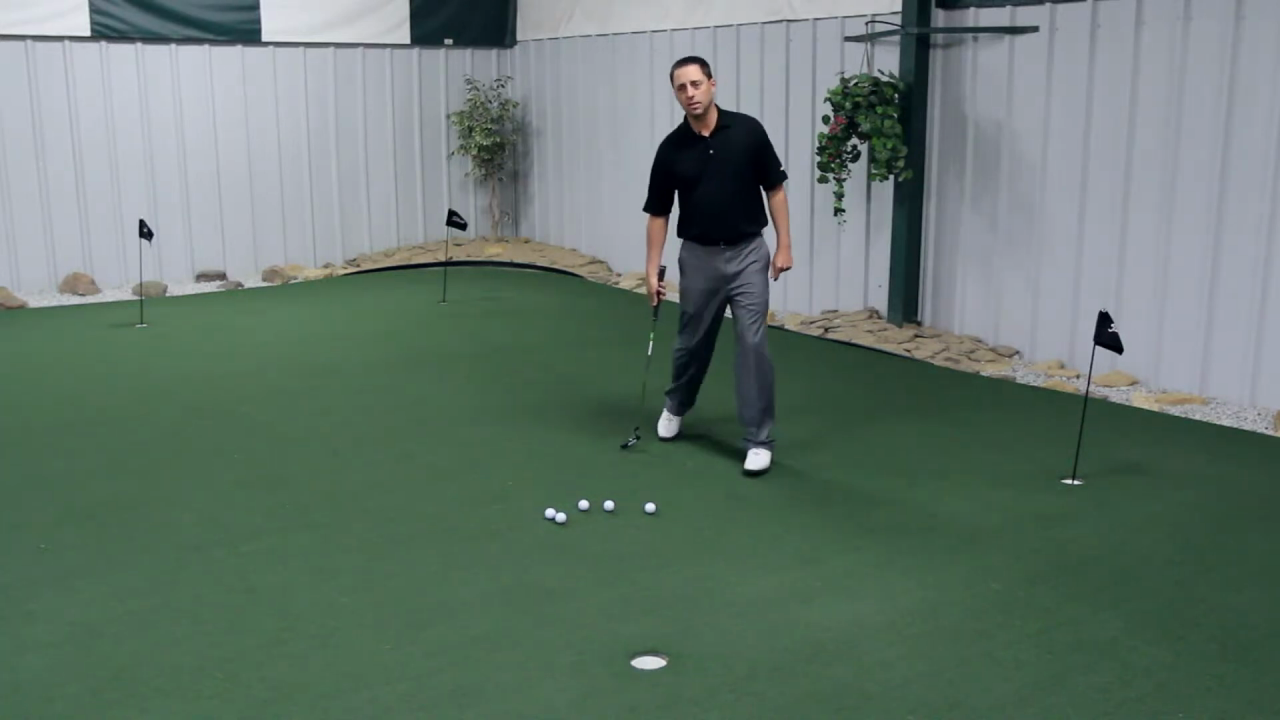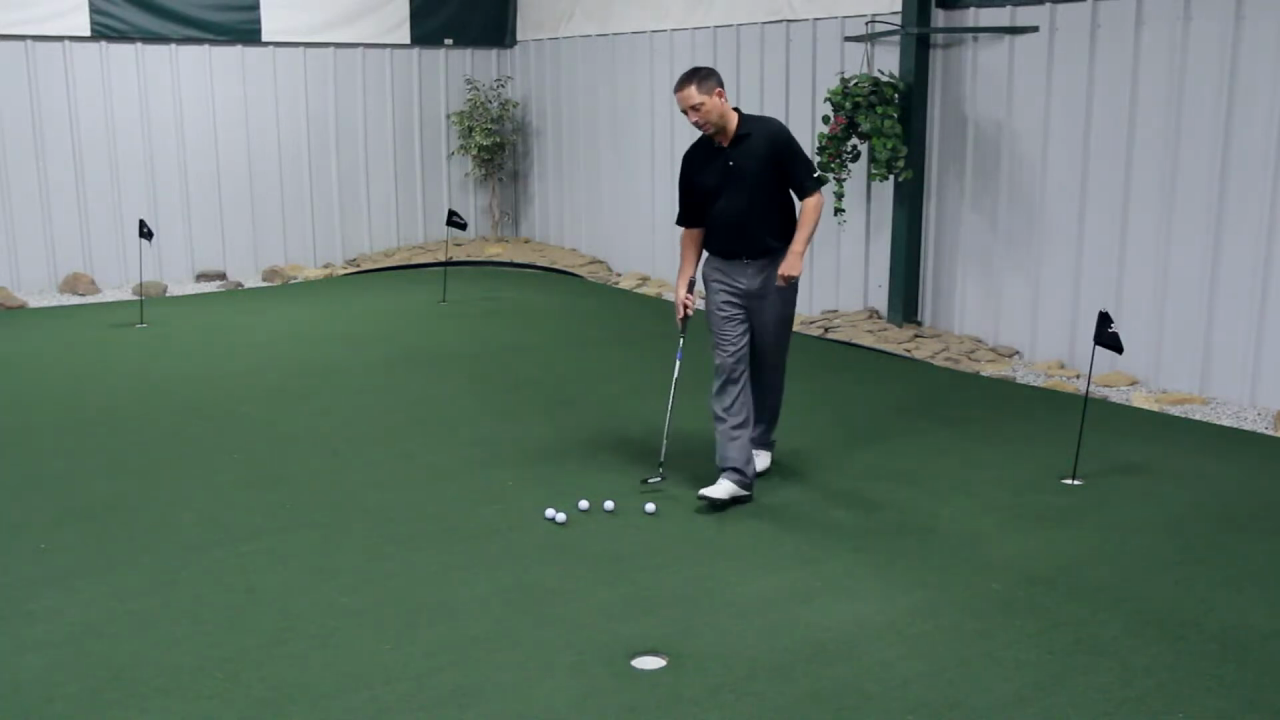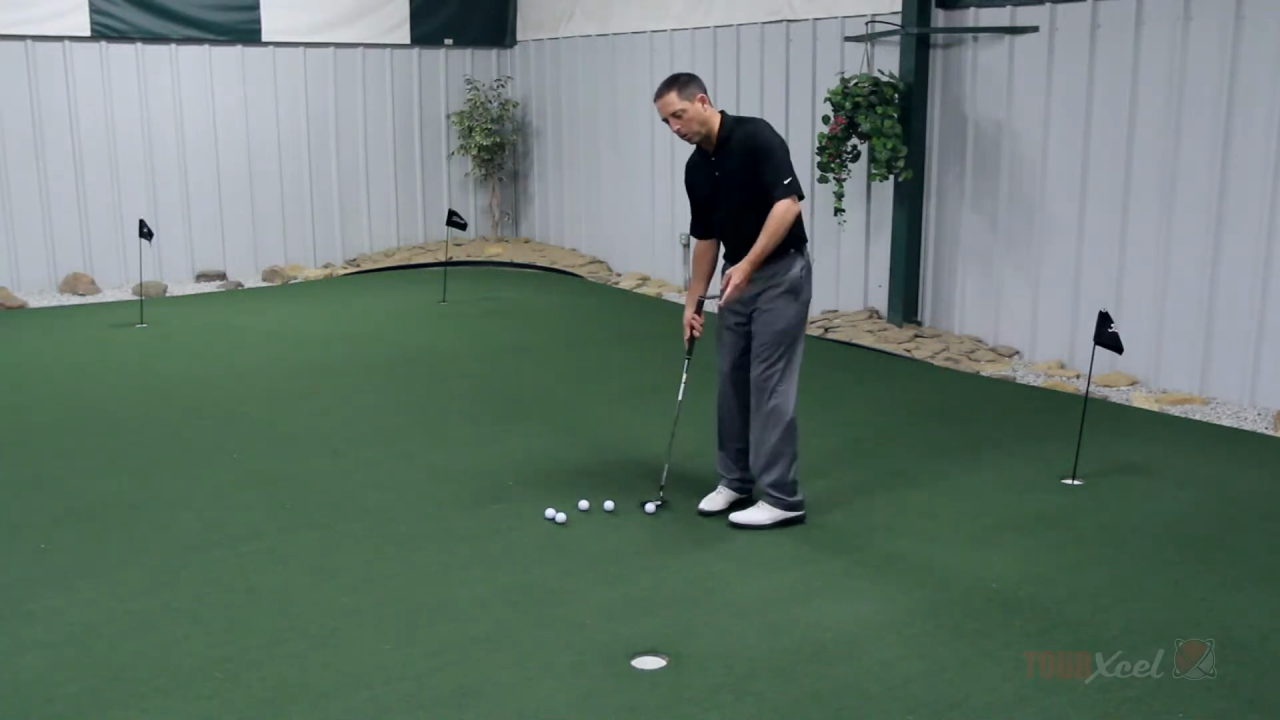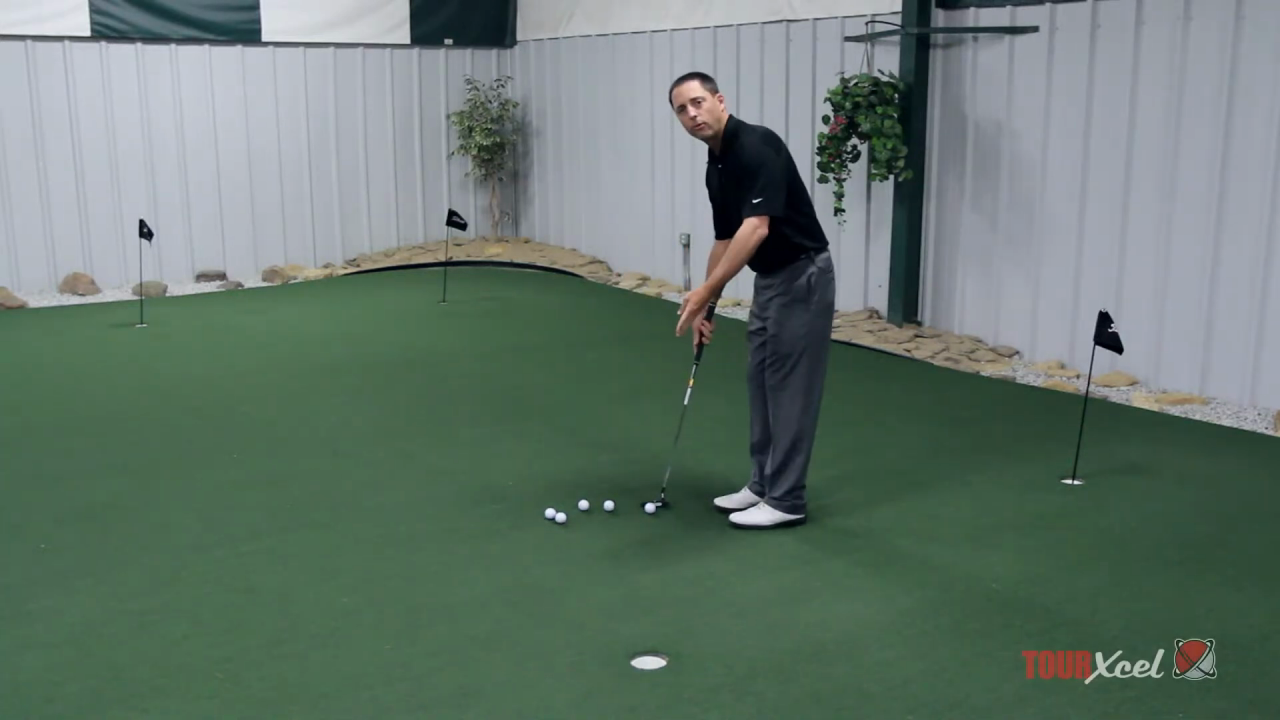
dt=0.5s
person 1, frame 1
left shoulder: (748, 130)
right shoulder: (671, 149)
left elbow: (775, 189)
right elbow: (658, 213)
left wrist: (784, 245)
right wrist: (652, 268)
left hip: (749, 255)
right hip: (699, 258)
left knee: (753, 347)
right knee: (691, 342)
left ankle: (759, 439)
right ankle: (677, 404)
person 1, frame 2
left shoulder: (771, 136)
right shoulder: (694, 159)
left elbow: (812, 195)
right elbow: (692, 227)
left wrist: (796, 253)
right wrist: (682, 283)
left hip: (772, 268)
right hip: (723, 272)
left knee: (768, 365)
right knee: (728, 366)
left ankle: (761, 439)
right ankle: (735, 474)
person 1, frame 3
left shoulder: (757, 137)
right shoulder: (696, 167)
left elbow: (788, 204)
right elbow: (706, 238)
left wrist: (747, 265)
right wrist: (692, 301)
left hip: (782, 274)
right hip: (738, 281)
left knee: (770, 384)
right knee: (732, 381)
left ankle: (782, 496)
right ankle: (736, 480)
person 1, frame 4
left shoulder: (757, 146)
right shoulder: (716, 166)
left elbow: (756, 228)
right elbow: (725, 239)
left wrist: (706, 289)
right wrist: (704, 306)
left hip: (802, 277)
right hip: (769, 280)
left knee: (789, 387)
right knee: (761, 384)
left ankle: (786, 500)
right ankle: (765, 484)
